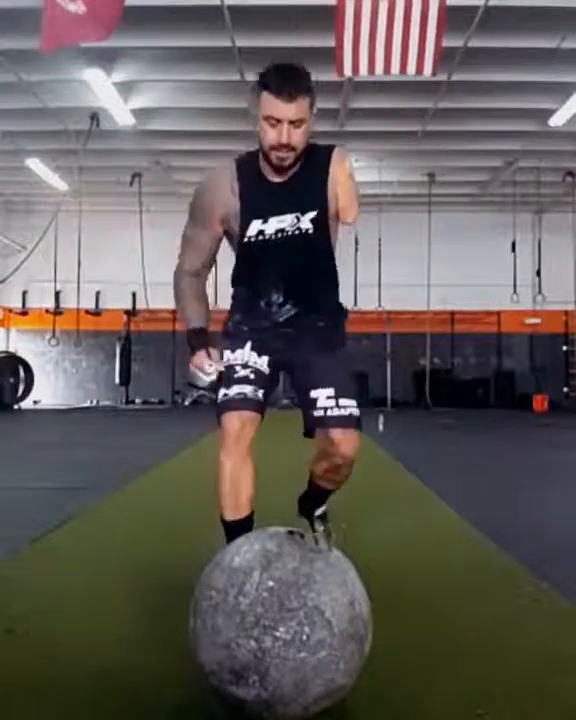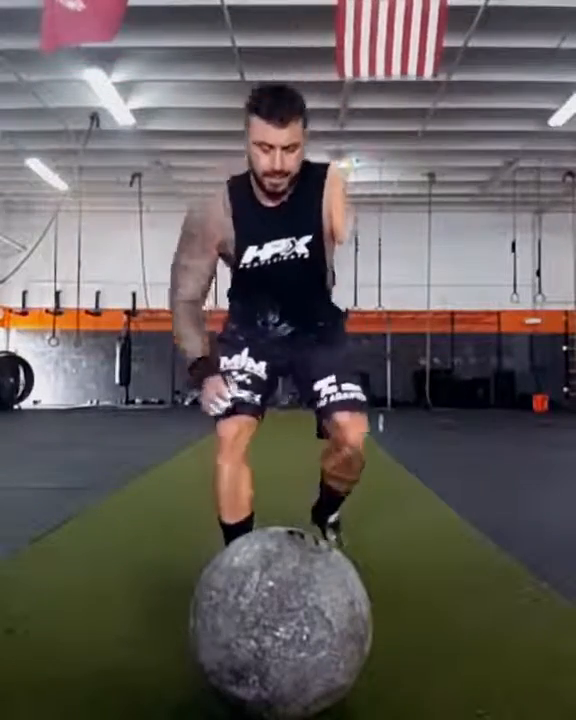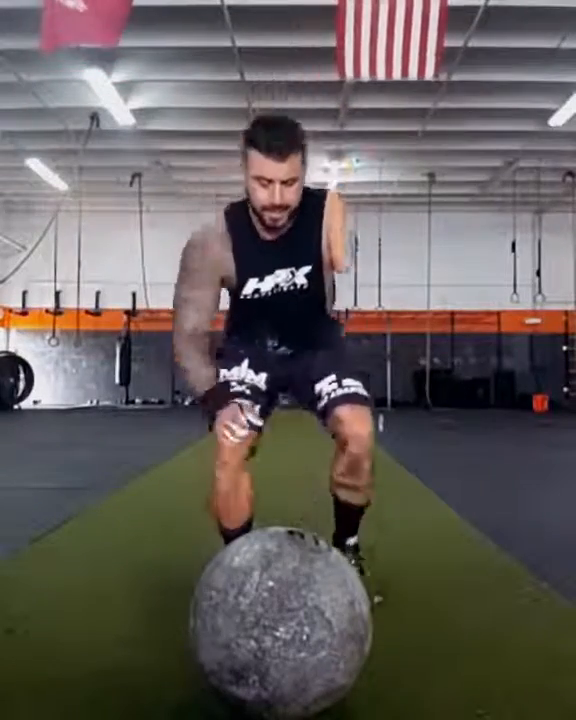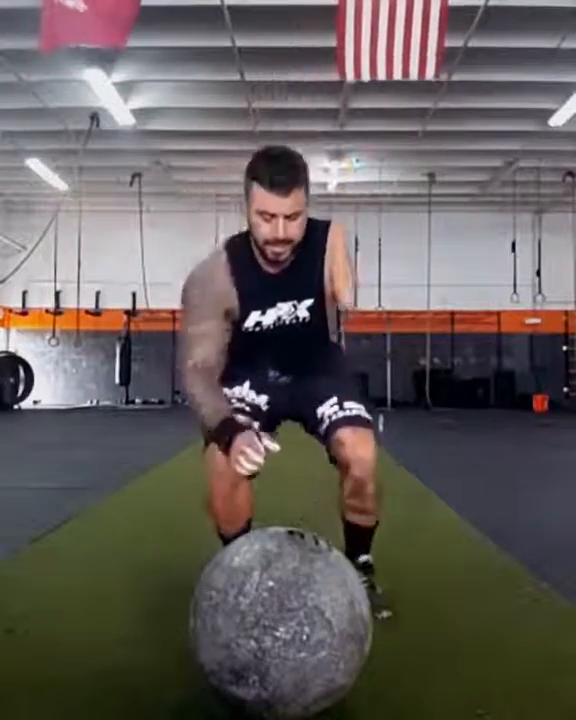
dt=0.1s
person 1, frame 1
left shoulder: (333, 168)
right shoulder: (222, 186)
right elbow: (191, 269)
right wrist: (197, 335)
left hip: (317, 326)
right hip: (252, 324)
left knee: (342, 445)
right knee: (236, 432)
left ankle: (312, 509)
person 1, frame 2
left shoulder: (328, 185)
right shoulder: (215, 214)
right elbow: (186, 300)
right wrist: (204, 368)
left hip: (316, 330)
right hip: (250, 332)
left knee: (352, 434)
right knee: (231, 439)
left ankle: (326, 519)
person 1, frame 3
left shoulder: (327, 210)
right shoulder: (212, 243)
left elbow: (343, 276)
right elbow: (189, 333)
right wrist: (215, 399)
left hip: (315, 343)
right hip: (249, 347)
left knee: (357, 432)
right knee: (229, 450)
left ankle: (346, 546)
person 1, frame 4
left shoulder: (329, 243)
right shoulder: (214, 277)
right elbow: (198, 368)
right wrist: (228, 432)
left hip: (318, 371)
right hip: (252, 375)
left knee: (360, 454)
right knee: (227, 465)
left ankle: (357, 564)
